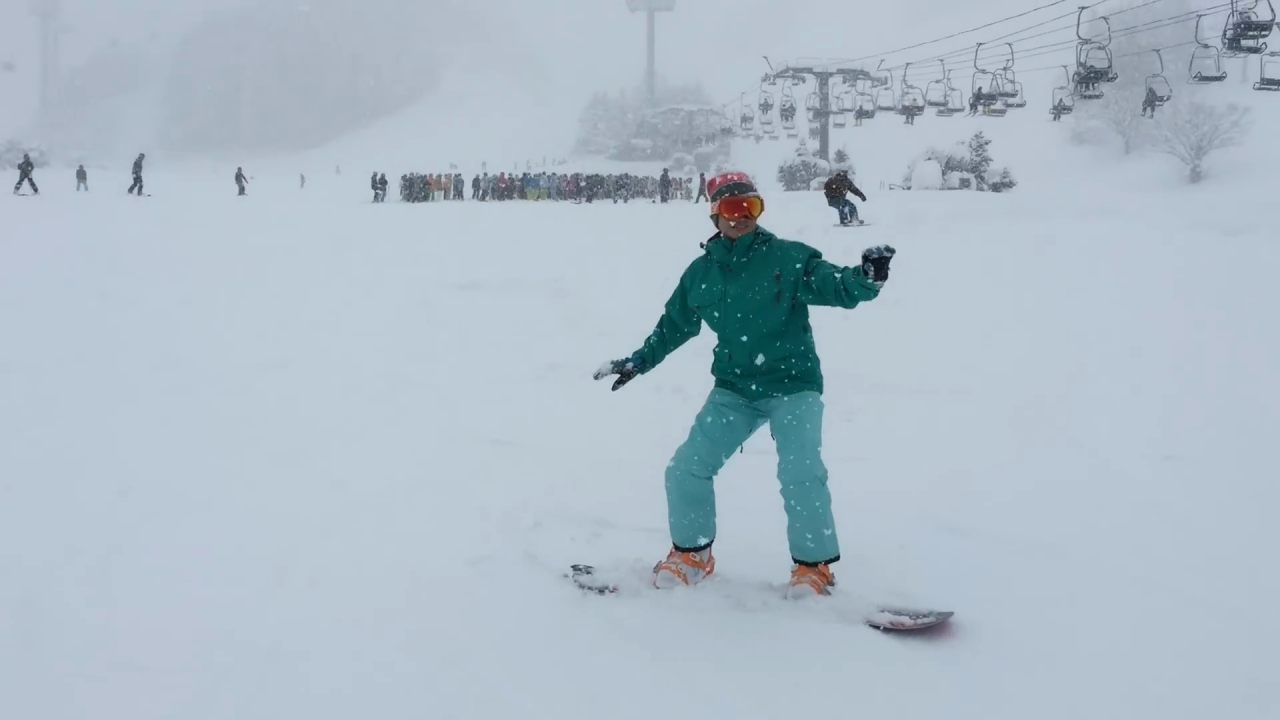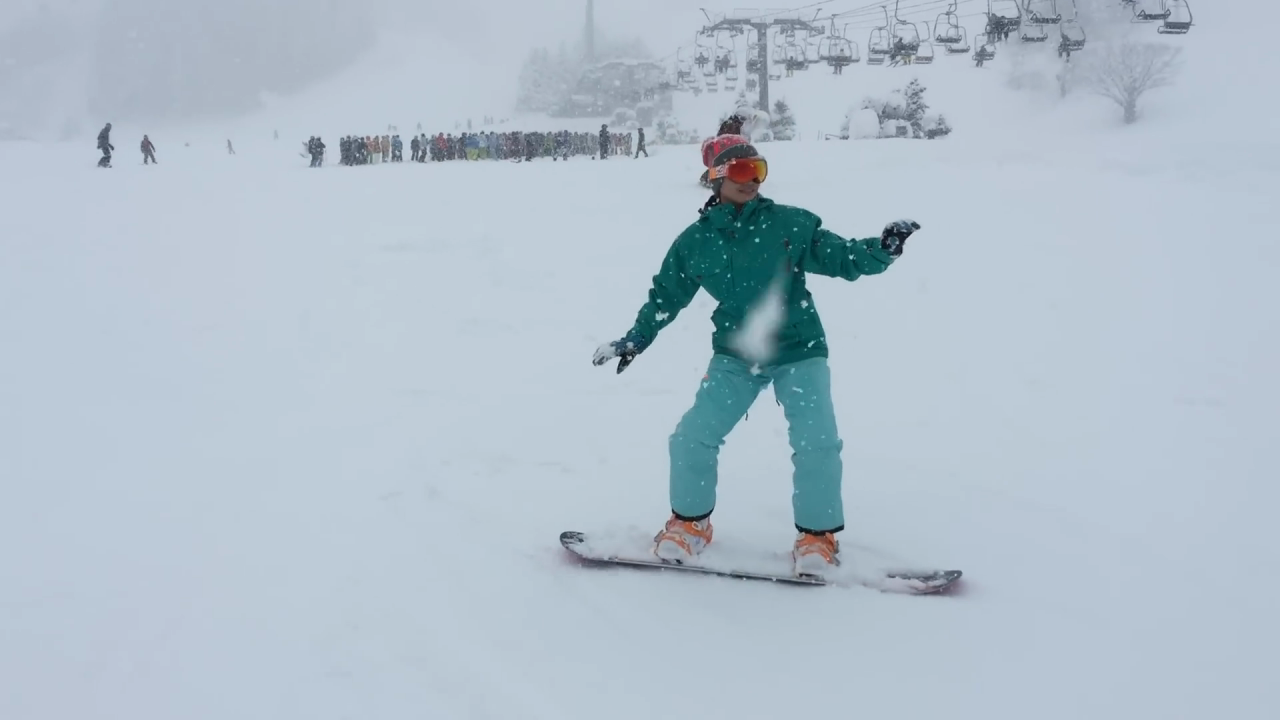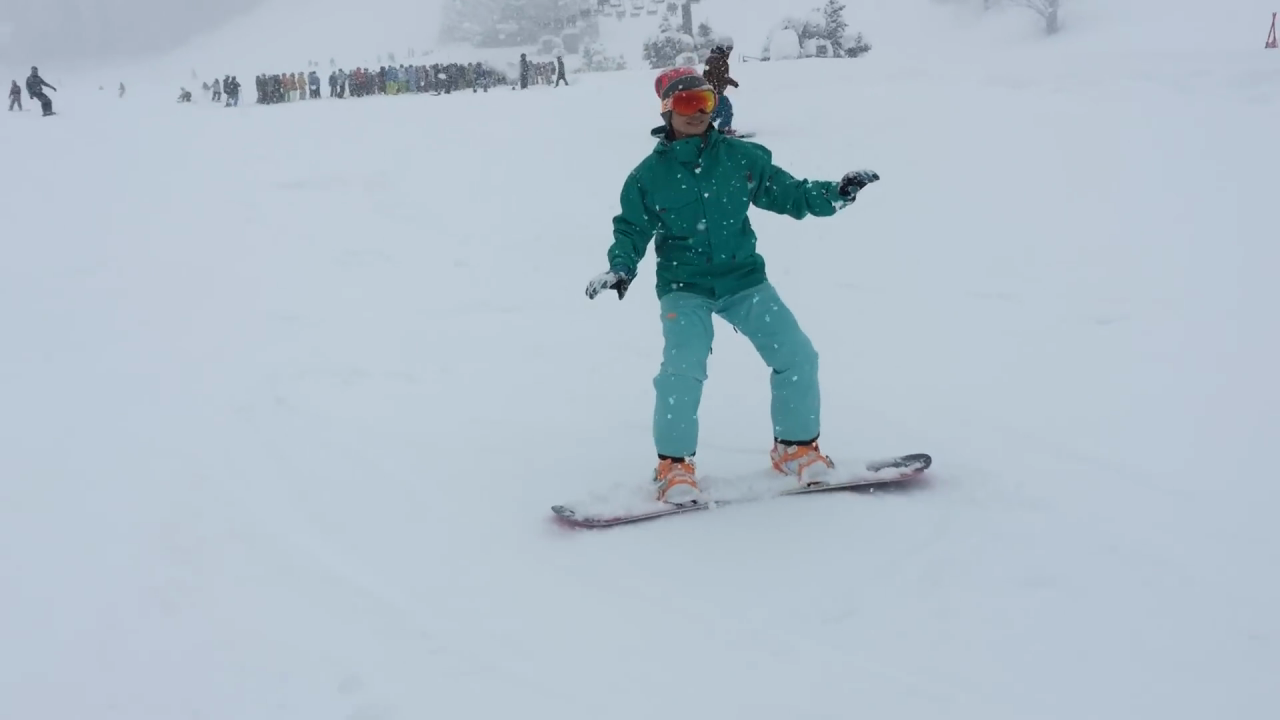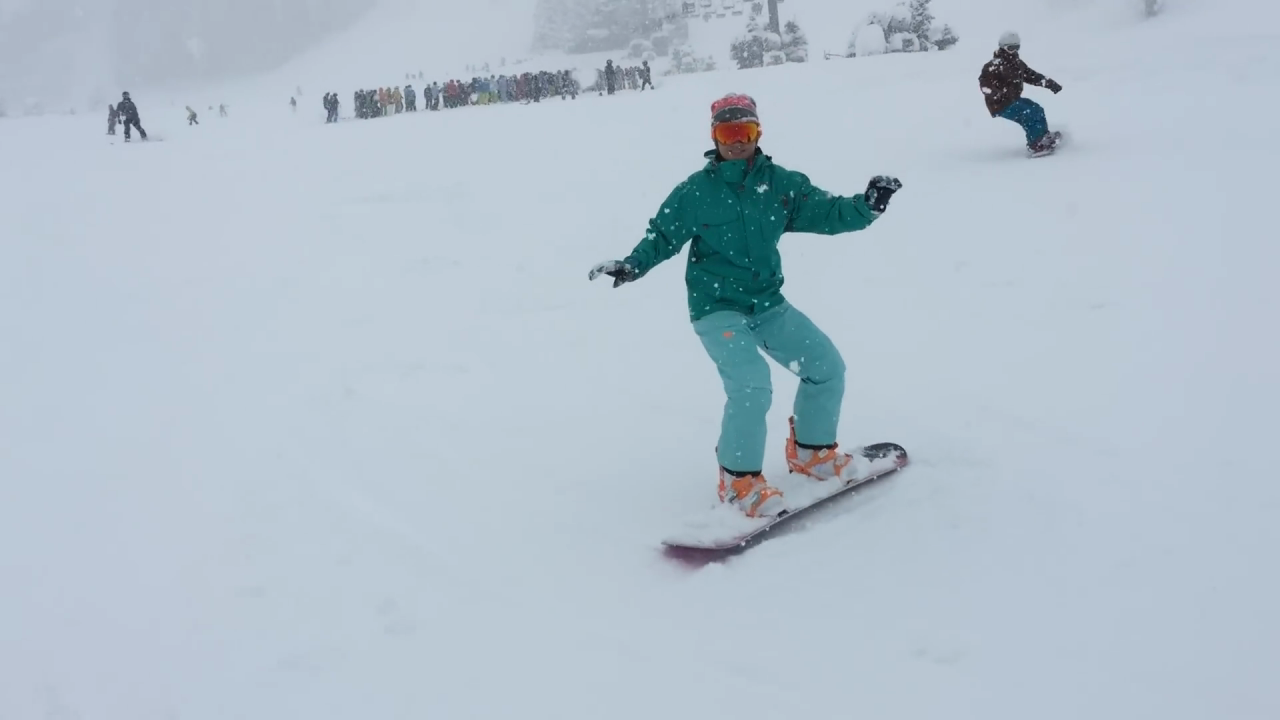
dt=1s
person 1, frame 1
left shoulder: (789, 258)
right shoulder: (700, 273)
left elbow: (836, 286)
right elbow: (674, 324)
left wrist: (867, 276)
right wrist: (639, 361)
left hip: (793, 384)
right hip: (734, 389)
left knee: (801, 474)
right knee: (685, 469)
left ankle: (812, 567)
right ankle: (692, 553)
person 1, frame 2
left shoulder: (791, 224)
right shoulder: (694, 241)
left elbow: (840, 257)
right elbow: (666, 295)
left wrist: (882, 249)
right wrist: (637, 338)
left hip: (798, 350)
right hip: (735, 355)
left knee: (816, 441)
right knee: (692, 437)
left ankle: (816, 535)
right ankle: (689, 523)
person 1, frame 3
left shoulder: (743, 157)
right shoulder: (649, 174)
left elbow: (790, 195)
right elbow: (631, 230)
left wrist: (837, 193)
right wrist: (621, 268)
left hip: (744, 279)
right hip: (684, 288)
left knee: (796, 355)
right knee: (681, 372)
left ankle: (795, 447)
right ankle: (674, 464)
person 1, frame 4
left shoulder: (782, 183)
right shoulder: (693, 192)
left elbow: (826, 212)
right elbow: (662, 236)
left wrist: (867, 205)
right wrist: (633, 264)
left hip: (768, 302)
right hip: (716, 307)
left knee: (827, 366)
right knee: (751, 384)
left ankle: (813, 452)
right ankle: (740, 479)
